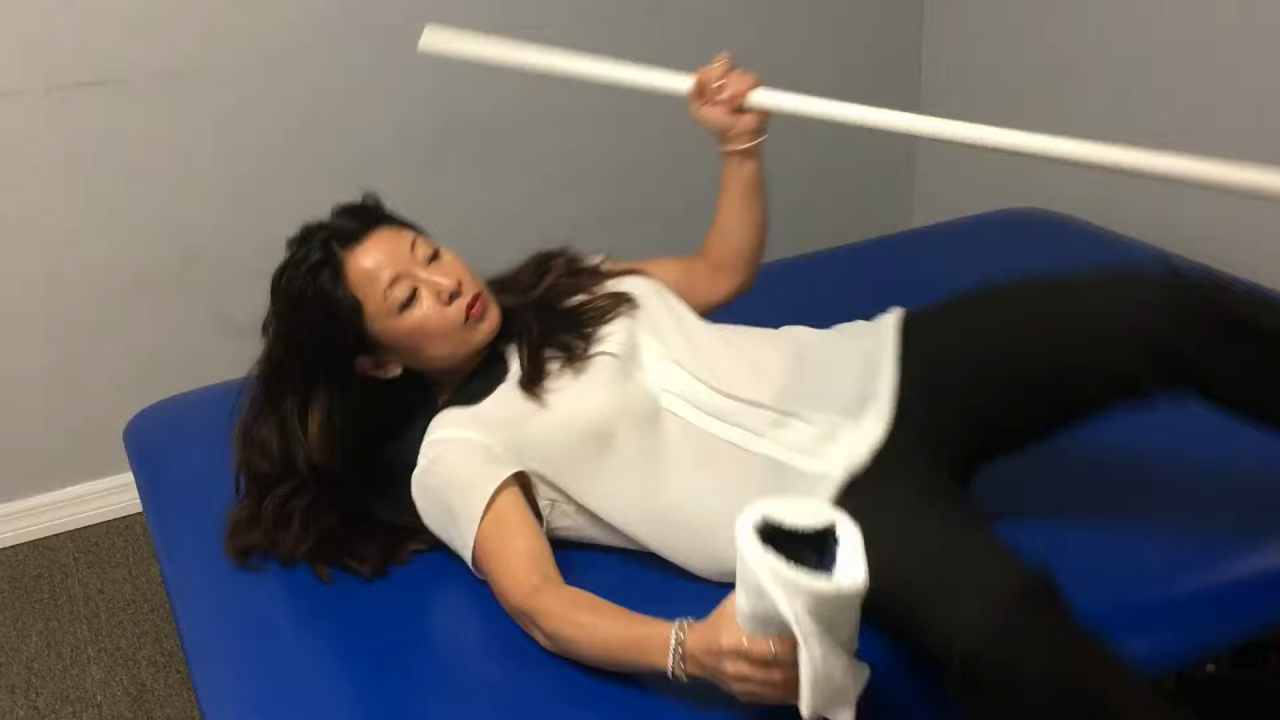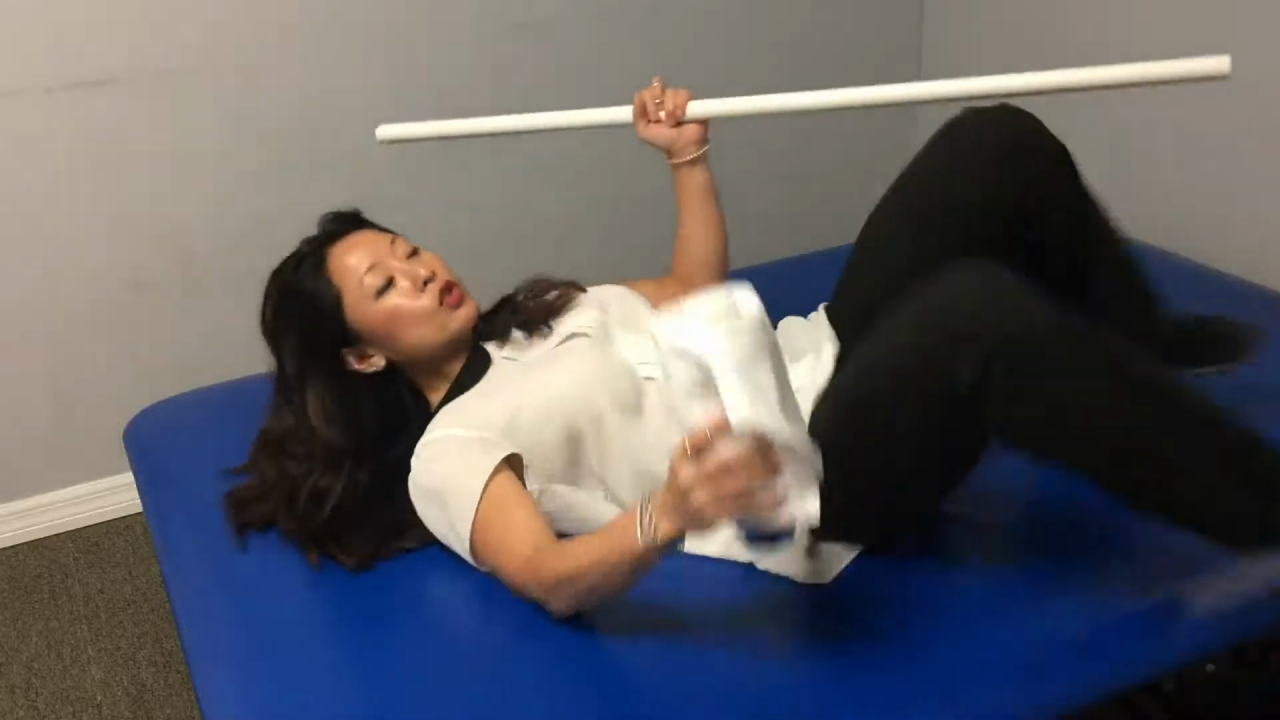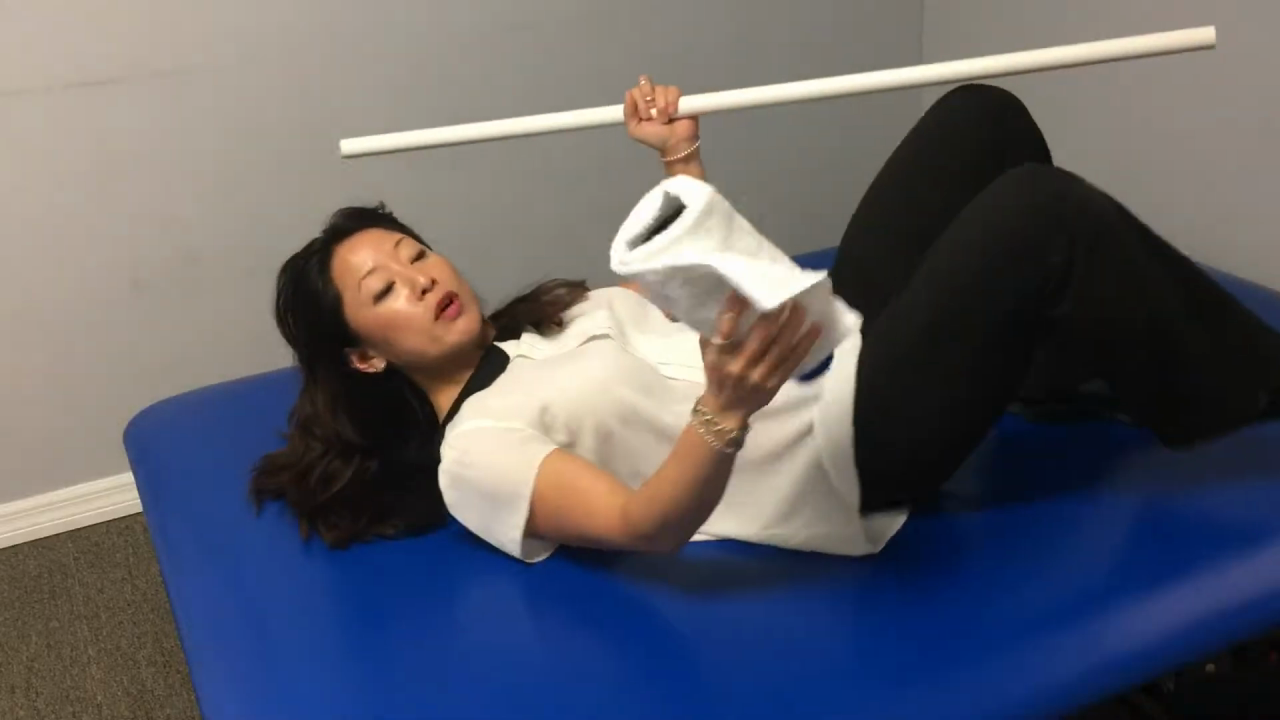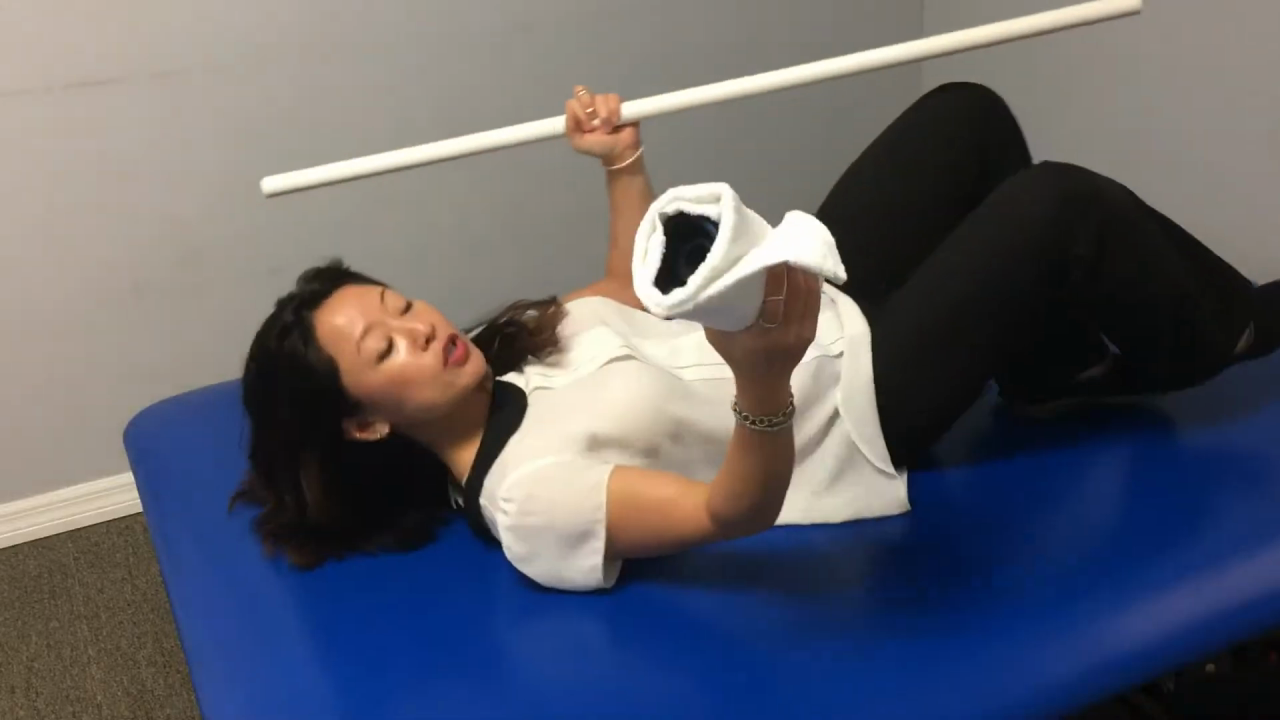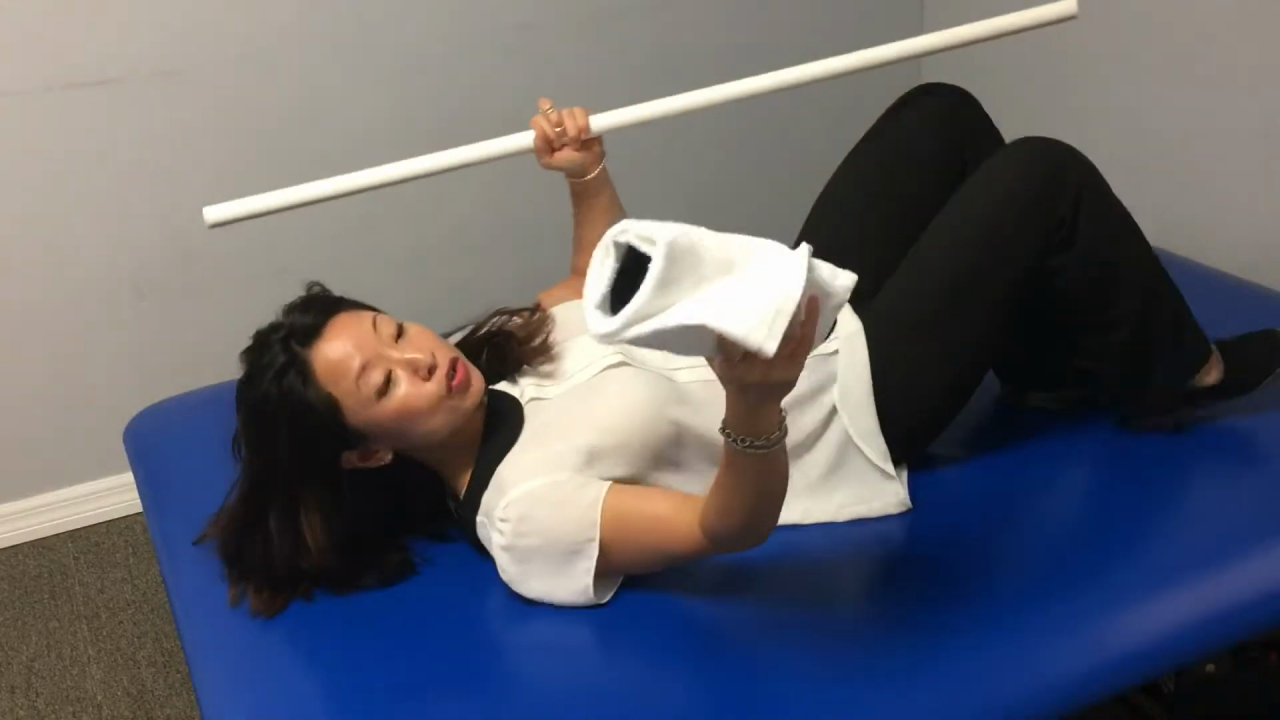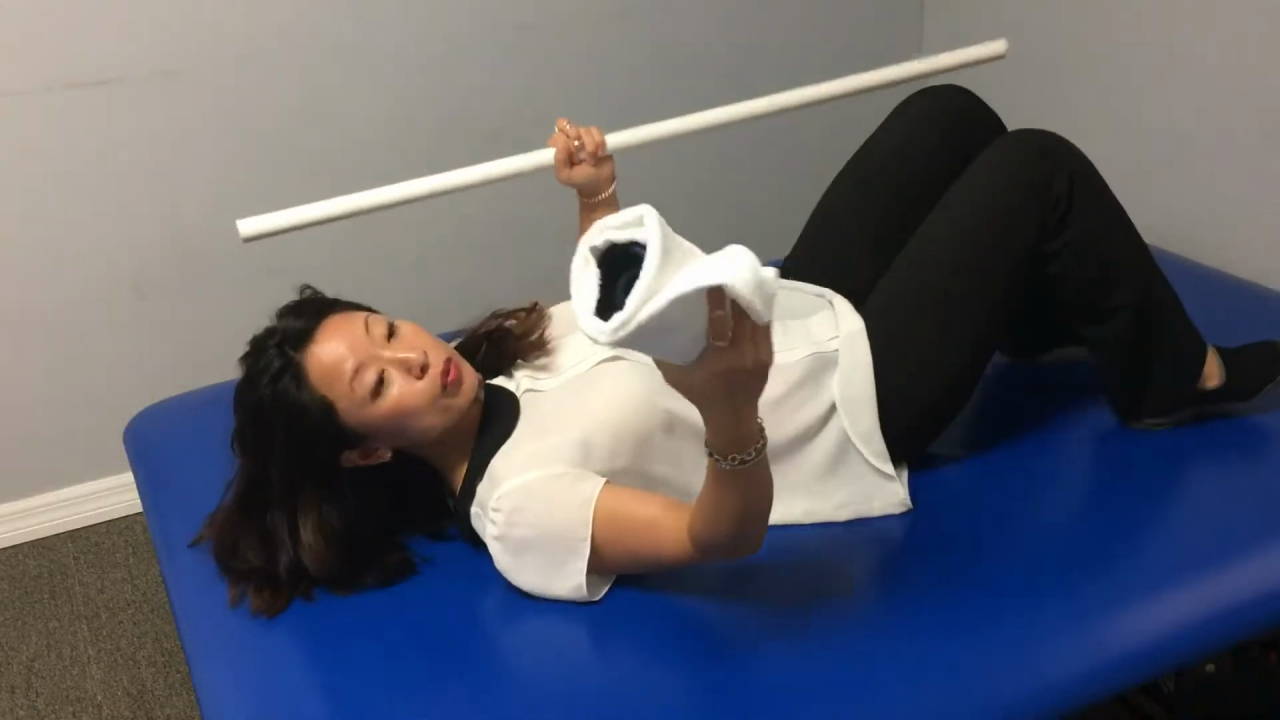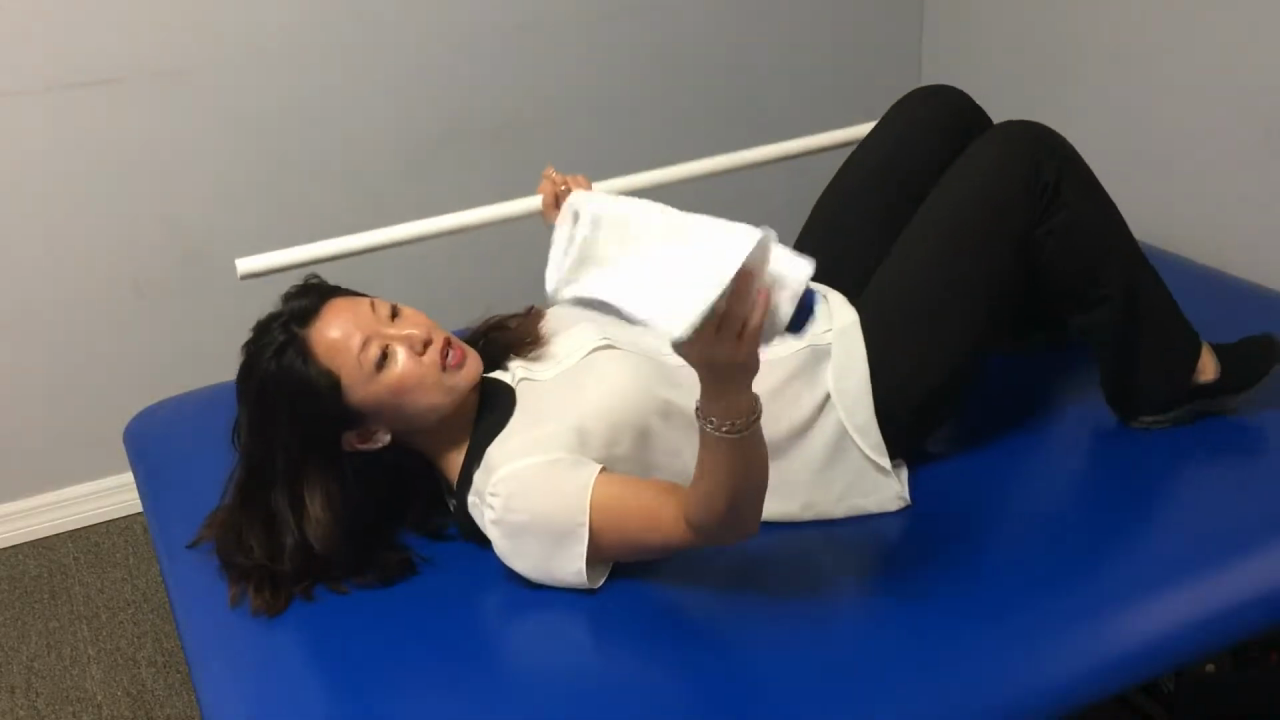
dt=0.3s
person 1, frame 1
left shoulder: (562, 296)
right shoulder: (456, 453)
left elbow: (726, 269)
right elbow: (543, 609)
left wrist: (741, 146)
left hip: (872, 373)
right hip: (831, 501)
left knee: (1167, 313)
right knee: (1003, 623)
person 1, frame 2
left shoulder: (539, 313)
right shoulder: (448, 450)
left elbow: (697, 287)
right elbow: (547, 575)
left wrist: (687, 158)
right wrist: (670, 513)
left hip: (833, 350)
right hip: (826, 483)
left knee: (998, 143)
right knee: (976, 313)
left ankle: (1140, 342)
person 1, frame 3
left shoulder: (529, 319)
right shoulder: (472, 455)
right elbow: (644, 521)
left wrist: (681, 156)
right wrist: (729, 409)
left hip: (839, 340)
right hip: (849, 451)
left knee: (983, 118)
right knee: (1041, 211)
left ankle: (1057, 362)
person 1, frame 4
left shoulder: (501, 347)
right shoulder: (524, 493)
left elbow: (635, 288)
right elbow: (731, 512)
left wrist: (625, 164)
right wrist: (764, 381)
left hip: (826, 320)
right hip: (860, 405)
left knee: (966, 114)
right knee: (1063, 205)
left ankle: (1057, 365)
person 1, frame 5
left shoulder: (485, 356)
right shoulder: (523, 518)
left elbow: (597, 284)
right elbow: (731, 526)
left wrist: (587, 176)
right wrist: (755, 407)
left hip: (806, 321)
right hip: (860, 402)
left knee: (942, 113)
right knee: (1044, 176)
left ankle: (1050, 362)
right ankle: (1168, 377)
person 1, frame 6
left shoulder: (489, 354)
right shoulder: (515, 508)
right elbow: (723, 535)
left wrist: (597, 193)
right wrist: (731, 412)
left hip: (803, 313)
right hip: (863, 400)
left knee: (948, 114)
right knee: (1040, 168)
left ankle: (1051, 319)
right ankle: (1167, 376)
person 1, frame 7
left shoulder: (484, 364)
right shoulder: (512, 495)
right elbow: (718, 518)
right wrist: (728, 386)
left hip: (811, 322)
right hip: (860, 390)
left knee: (941, 113)
right knee: (1027, 158)
left ankle: (1038, 302)
right ankle: (1163, 373)
